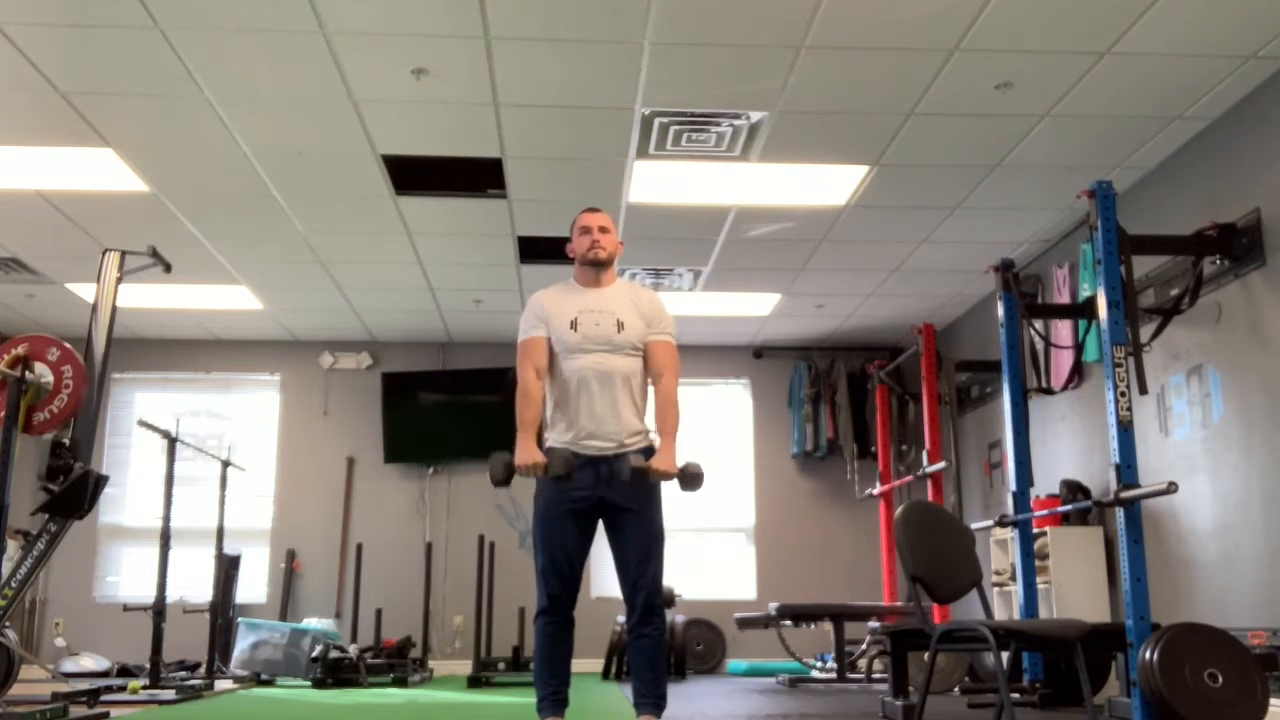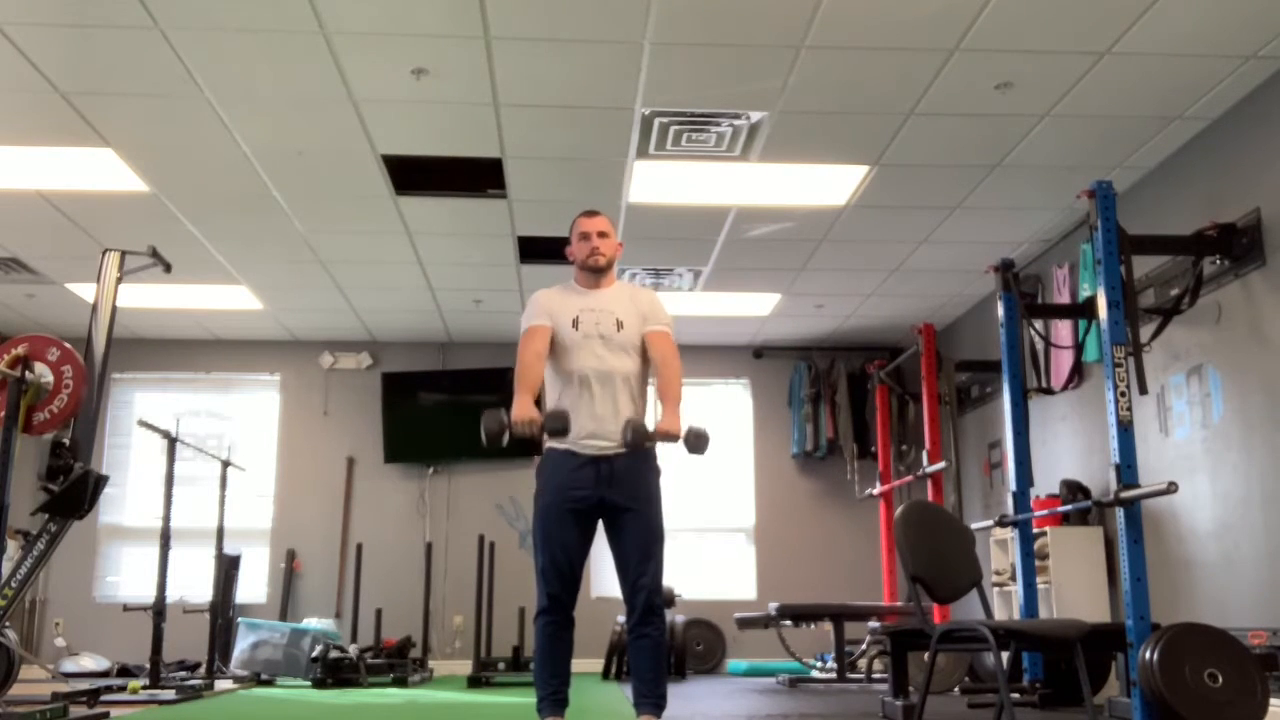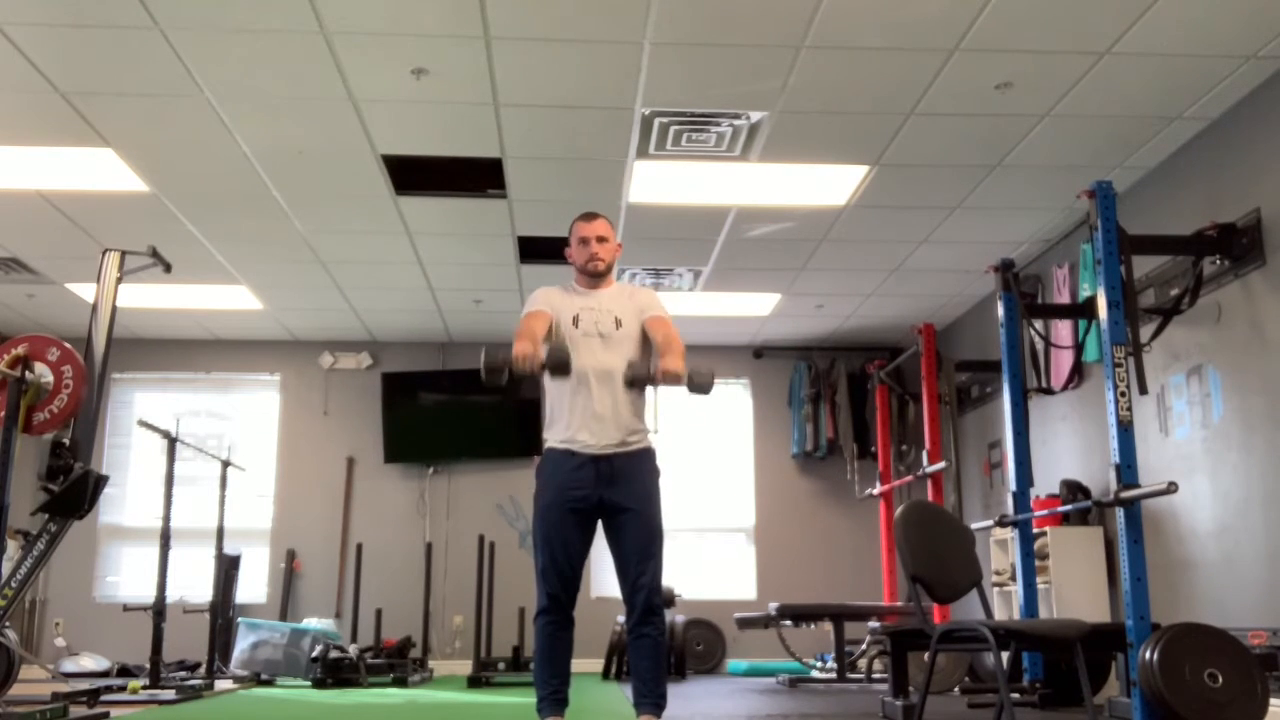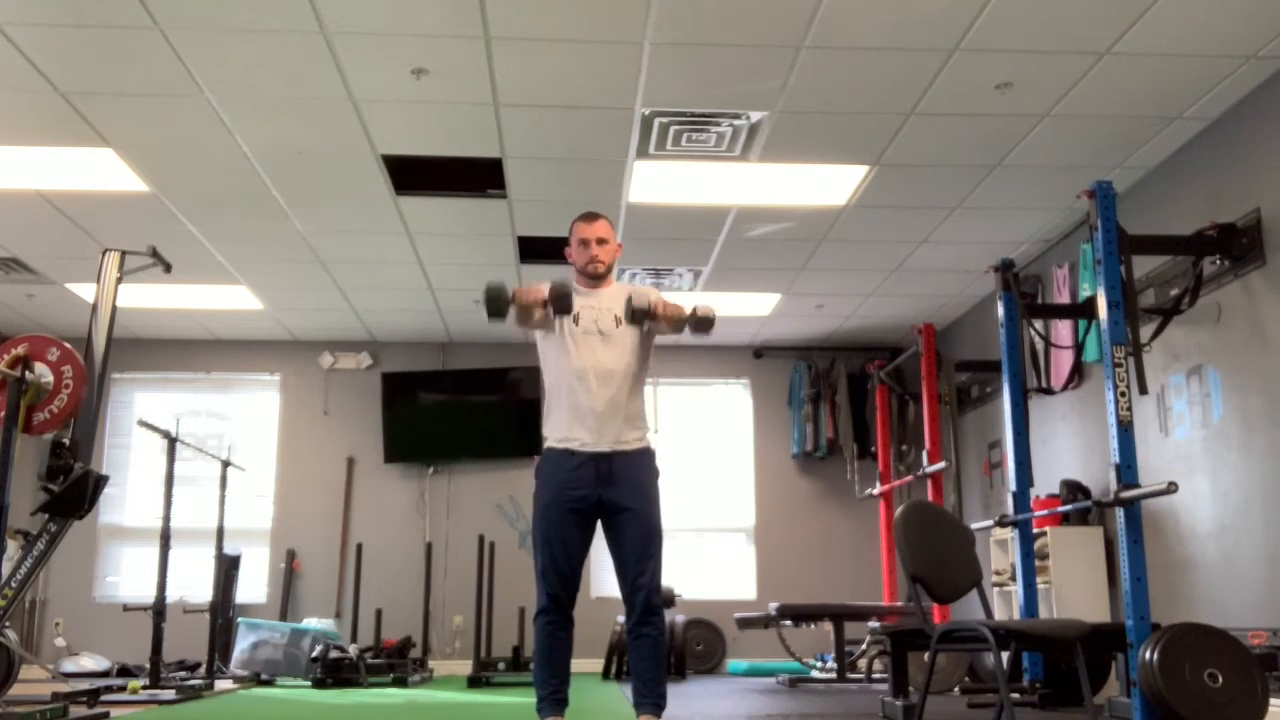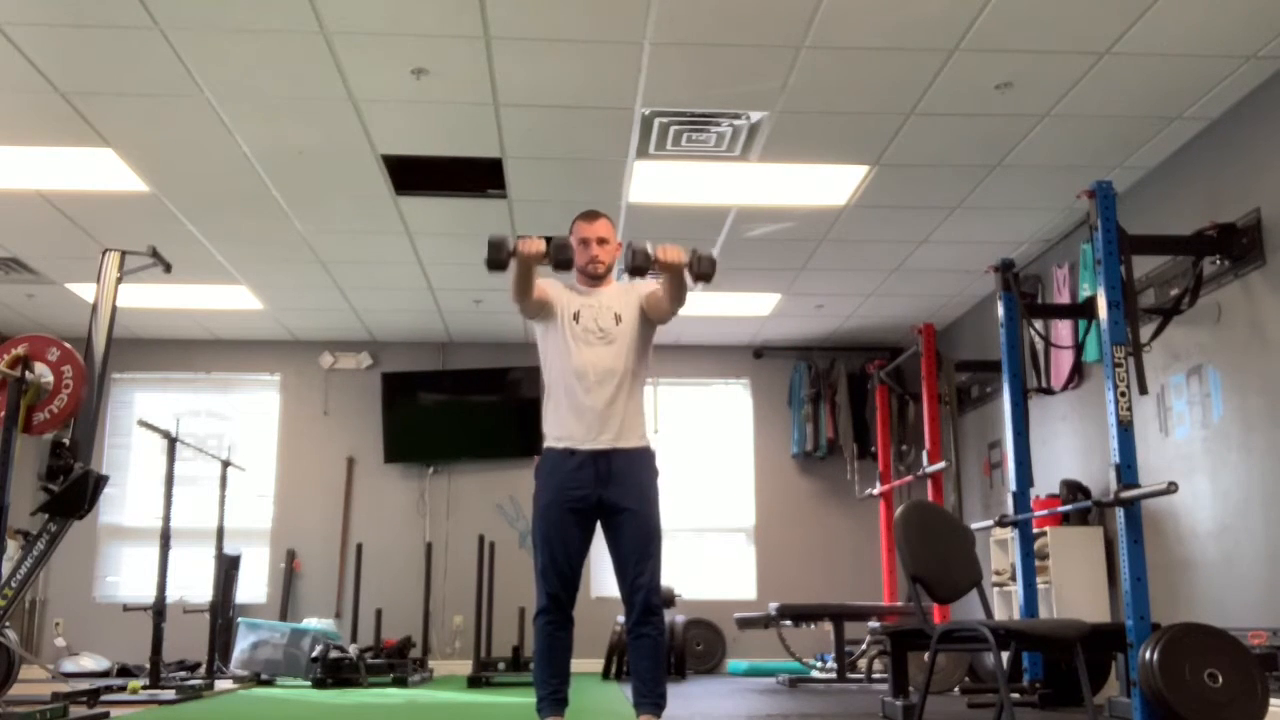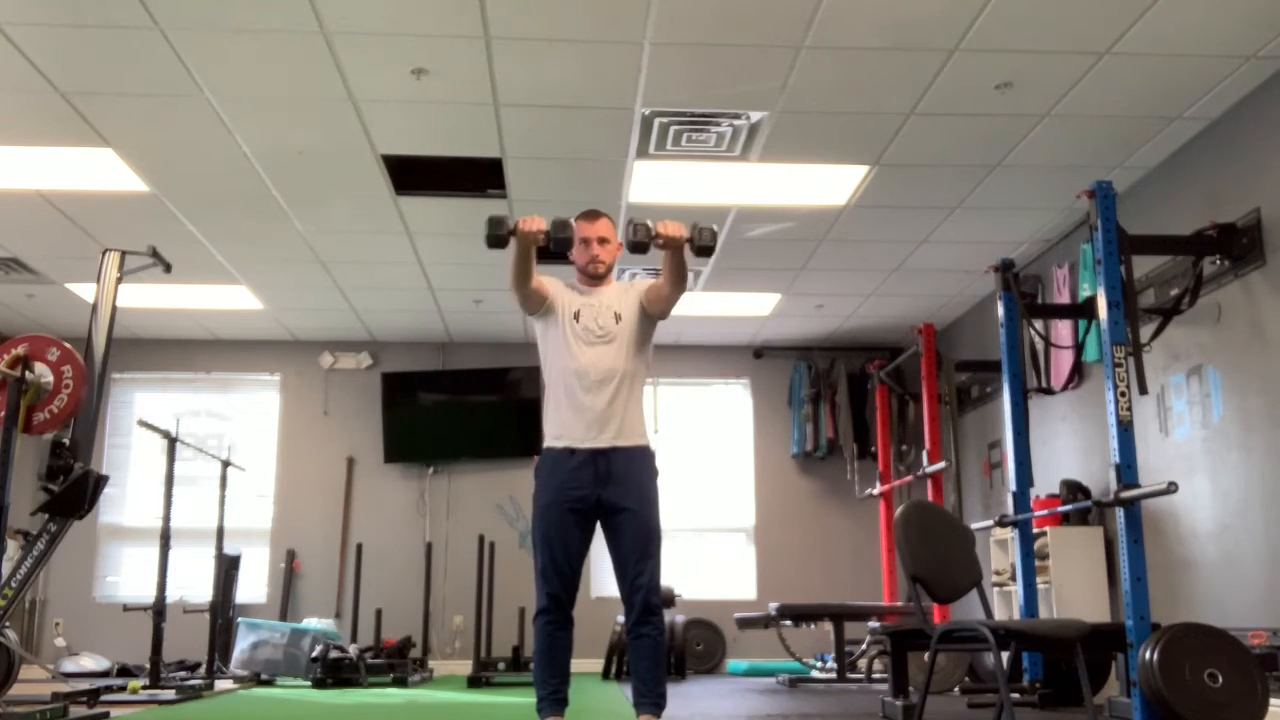
dt=0.1s
person 1, frame 1
left shoulder: (645, 303)
right shoulder: (545, 303)
left elbow: (665, 375)
right elbow: (530, 374)
left wrist: (666, 442)
right wrist: (525, 441)
left hip: (632, 465)
right hip: (565, 465)
left knee: (645, 597)
right knee: (555, 599)
person 1, frame 2
left shoulder: (643, 302)
right shoulder: (546, 302)
left elbow: (665, 361)
right elbow: (532, 355)
left wrist: (671, 412)
right wrist: (522, 401)
left hip: (632, 463)
right hip: (565, 464)
left knee: (645, 597)
right knee: (555, 598)
person 1, frame 3
left shoulder: (640, 299)
right shoulder: (551, 300)
left elbow: (664, 334)
right elbow: (531, 329)
left wrist: (674, 359)
right wrist: (524, 347)
left hip: (631, 463)
right hip: (565, 464)
left knee: (644, 597)
right knee: (555, 598)
person 1, frame 4
left shoulder: (638, 297)
right shoulder: (554, 298)
left elbow: (665, 319)
right elbow: (529, 315)
left wrist: (674, 314)
right wrist: (525, 302)
left hip: (630, 462)
right hip: (564, 463)
left knee: (644, 597)
right knee: (554, 598)
person 1, frame 5
left shoulder: (638, 298)
right shoulder: (552, 298)
left elbow: (672, 298)
right elbow: (522, 292)
left wrist: (675, 267)
right wrist: (525, 260)
left hip: (629, 462)
right hip: (563, 462)
left knee: (643, 596)
right knee: (554, 598)
person 1, frame 6
left shoulder: (638, 296)
right shoulder: (551, 296)
left elbow: (672, 289)
right elbow: (522, 283)
left wrist: (675, 252)
right wrist: (525, 247)
left hip: (629, 461)
right hip: (563, 462)
left knee: (643, 596)
right knee: (554, 598)
